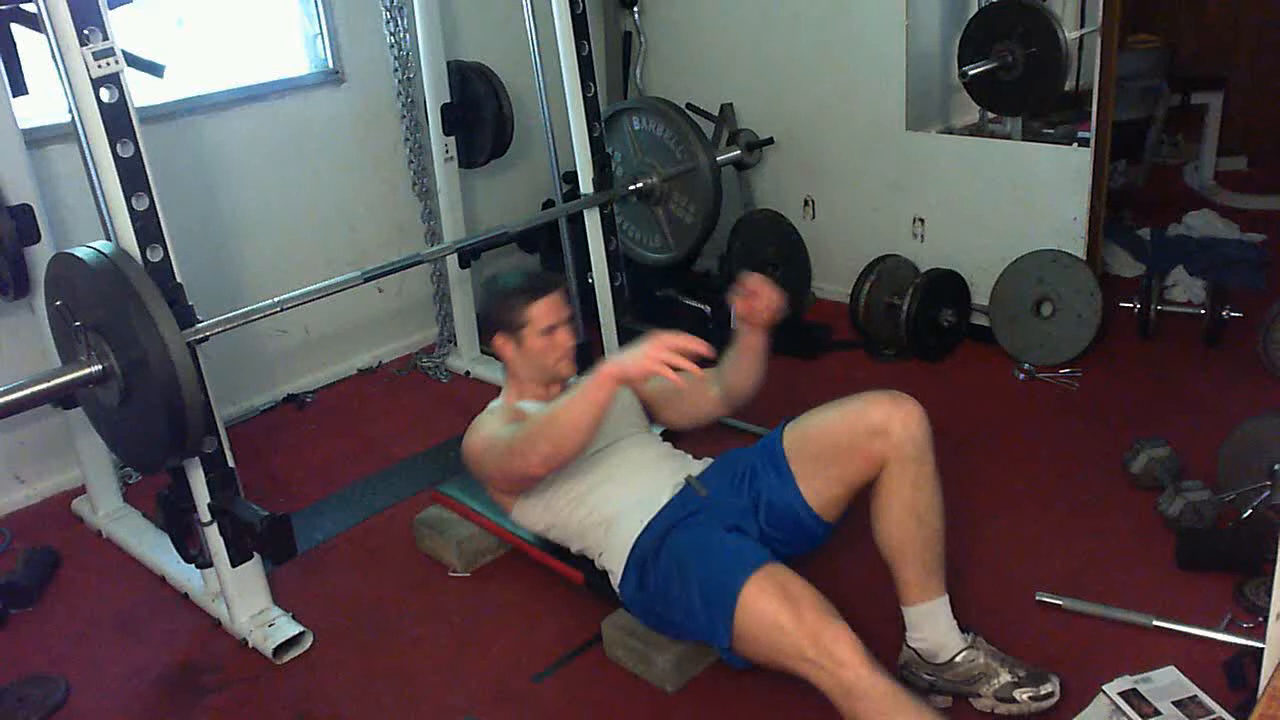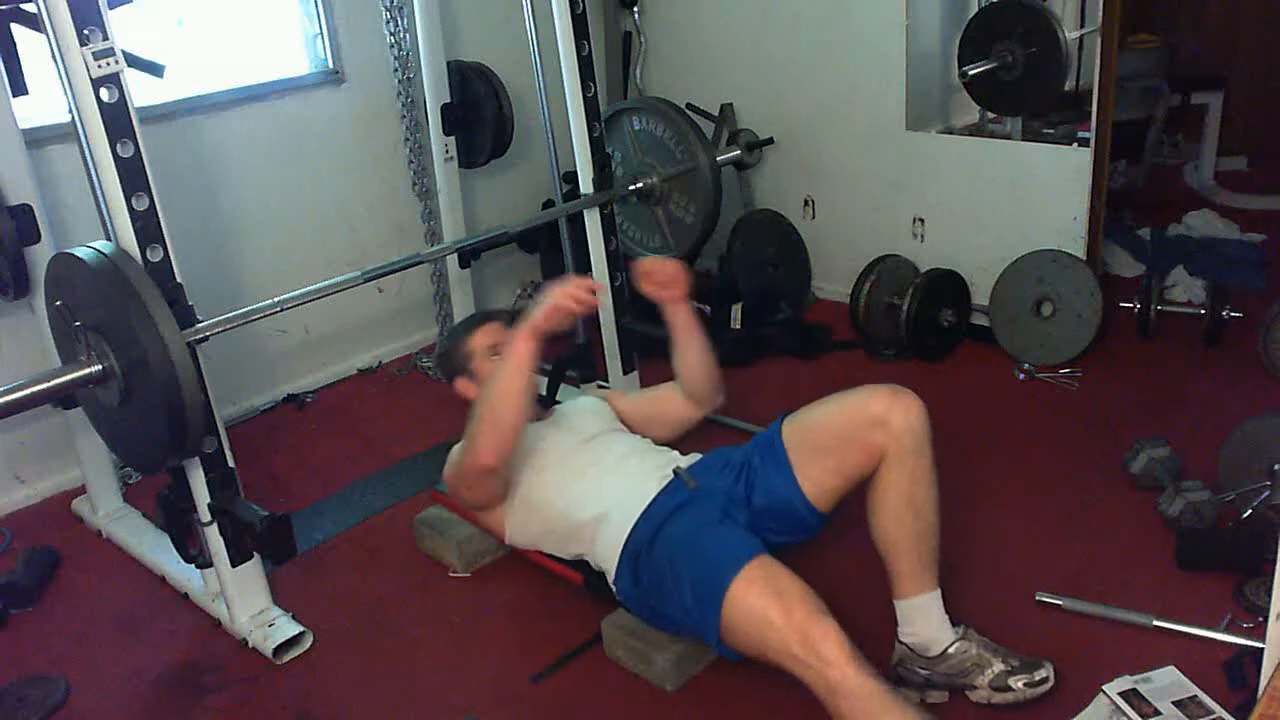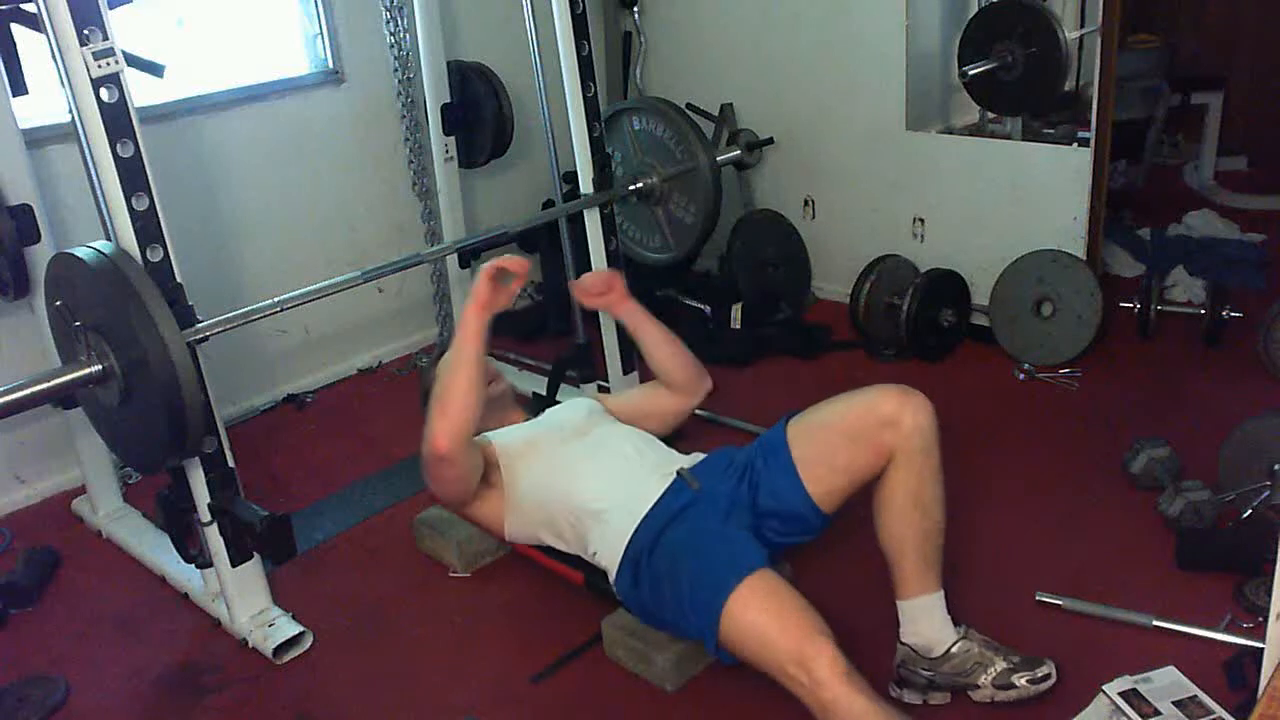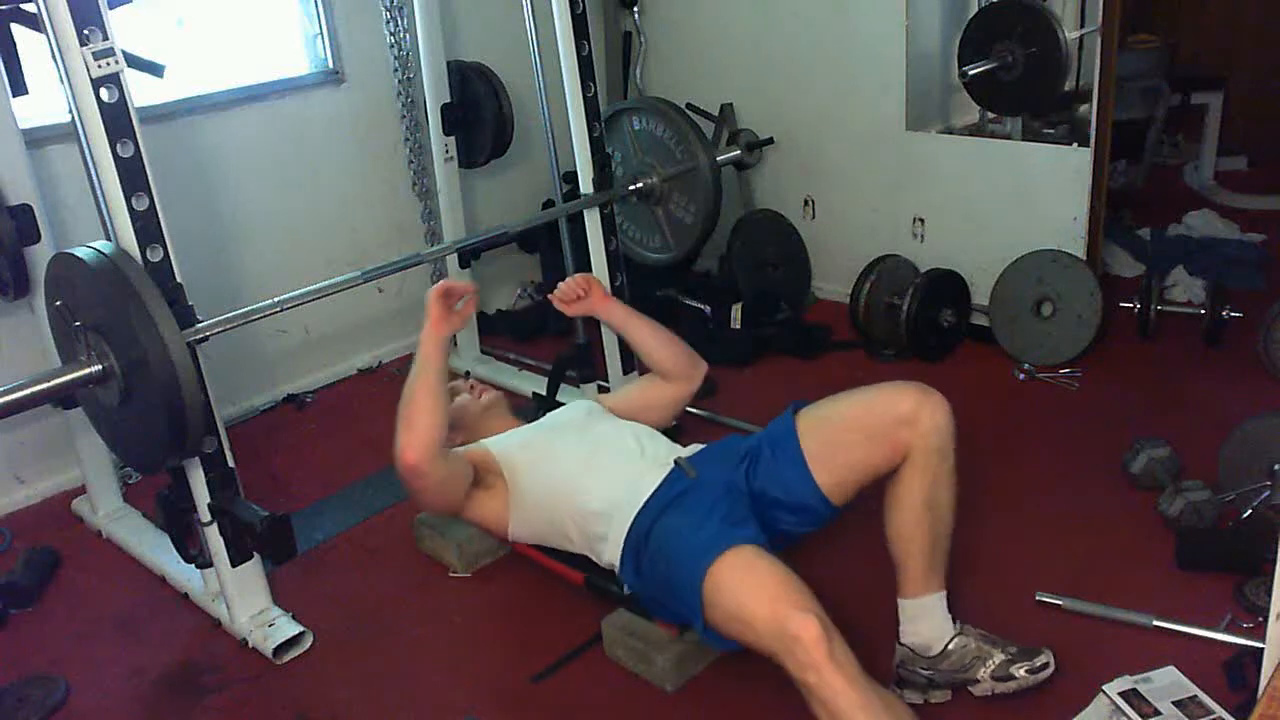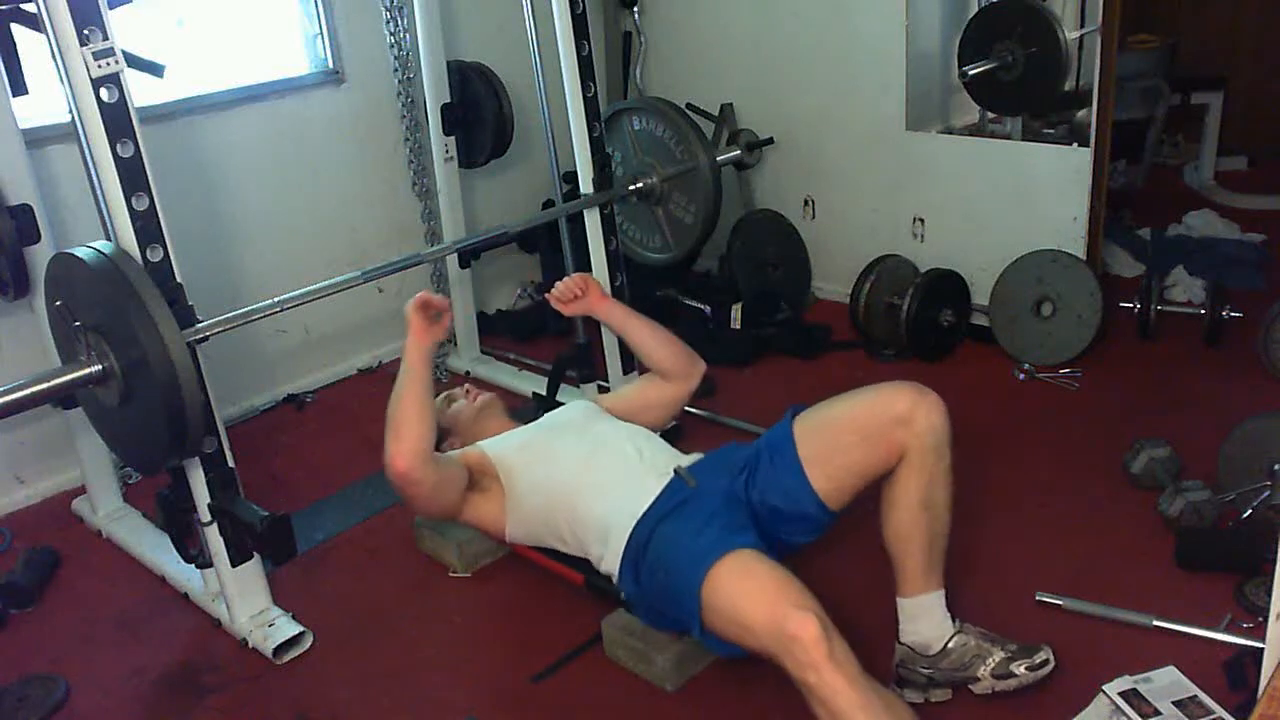
dt=0.2s
person 1, frame 1
left shoulder: (595, 389)
right shoulder: (488, 438)
left elbow: (719, 396)
right elbow: (534, 458)
left wrist: (753, 328)
right wrist: (614, 370)
left hip: (722, 486)
right hip: (659, 544)
left knee: (895, 418)
right knee: (836, 654)
left ankle: (937, 652)
person 1, frame 2
left shoulder: (582, 406)
right shoulder: (471, 470)
left elbow: (701, 399)
right elbow: (485, 461)
left wrist: (675, 305)
right wrist: (527, 332)
left hip: (717, 481)
right hip: (653, 539)
left knee: (892, 412)
right knee: (822, 649)
left ankle: (929, 647)
person 1, frame 3
left shoulder: (578, 410)
right shoulder: (475, 474)
left elbow: (690, 388)
right elbow: (443, 443)
left wrist: (623, 306)
right wrist: (475, 315)
left hip: (719, 479)
right hip: (656, 537)
left knee: (902, 413)
right knee: (819, 668)
left ankle: (930, 648)
person 1, frame 4
left shoulder: (579, 411)
right shoulder: (476, 471)
left elbow: (686, 376)
right elbow: (415, 458)
left wrist: (604, 308)
right wrist: (435, 336)
left hip: (725, 469)
right hip: (657, 527)
left knee: (918, 412)
right knee: (807, 638)
left ankle: (929, 648)
person 1, frame 5
left shoulder: (579, 410)
right shoulder: (474, 471)
left elbow: (686, 373)
right elbow: (407, 468)
left wrist: (602, 306)
right wrist: (420, 351)
left hip: (725, 477)
right hip: (657, 534)
left knee: (912, 410)
right knee: (804, 635)
left ankle: (929, 646)
